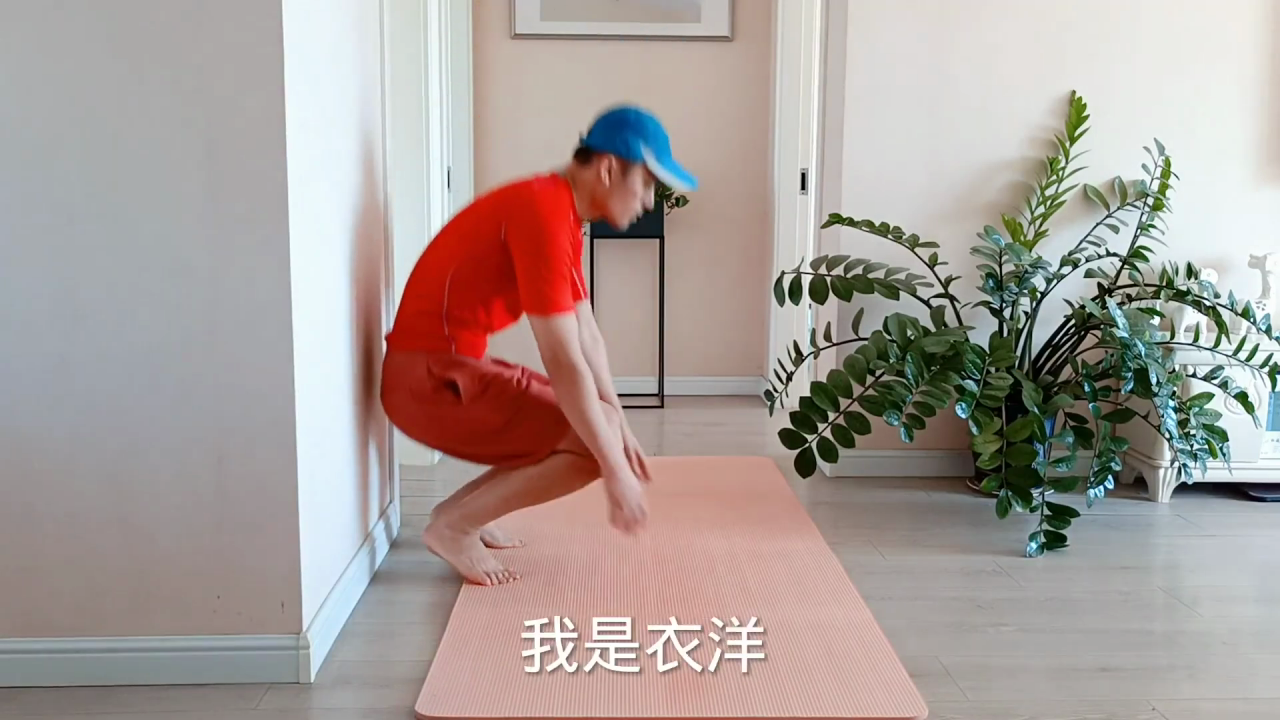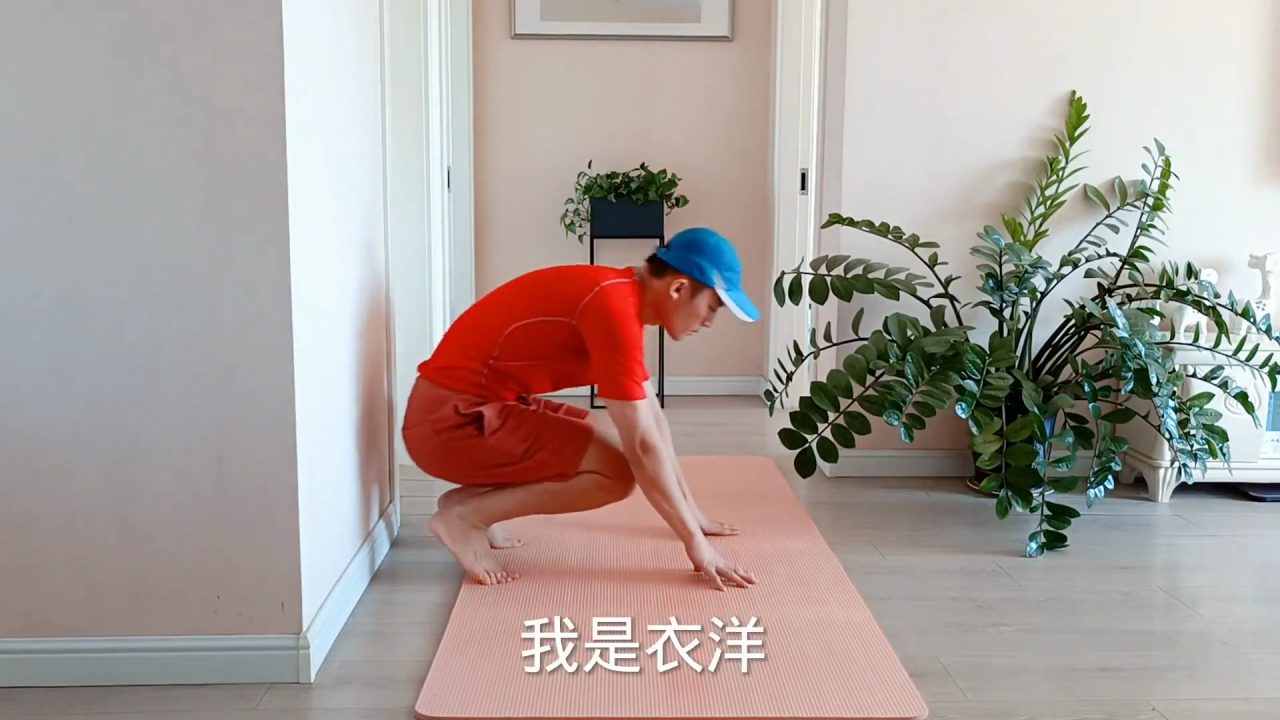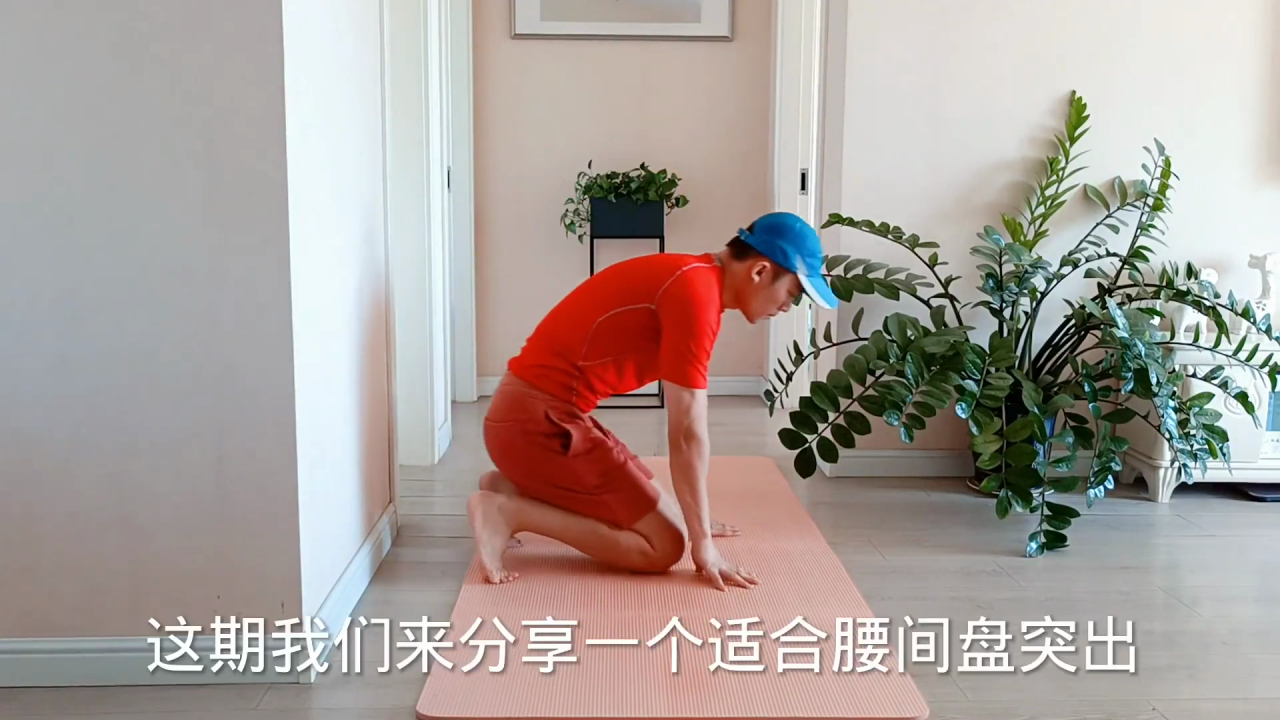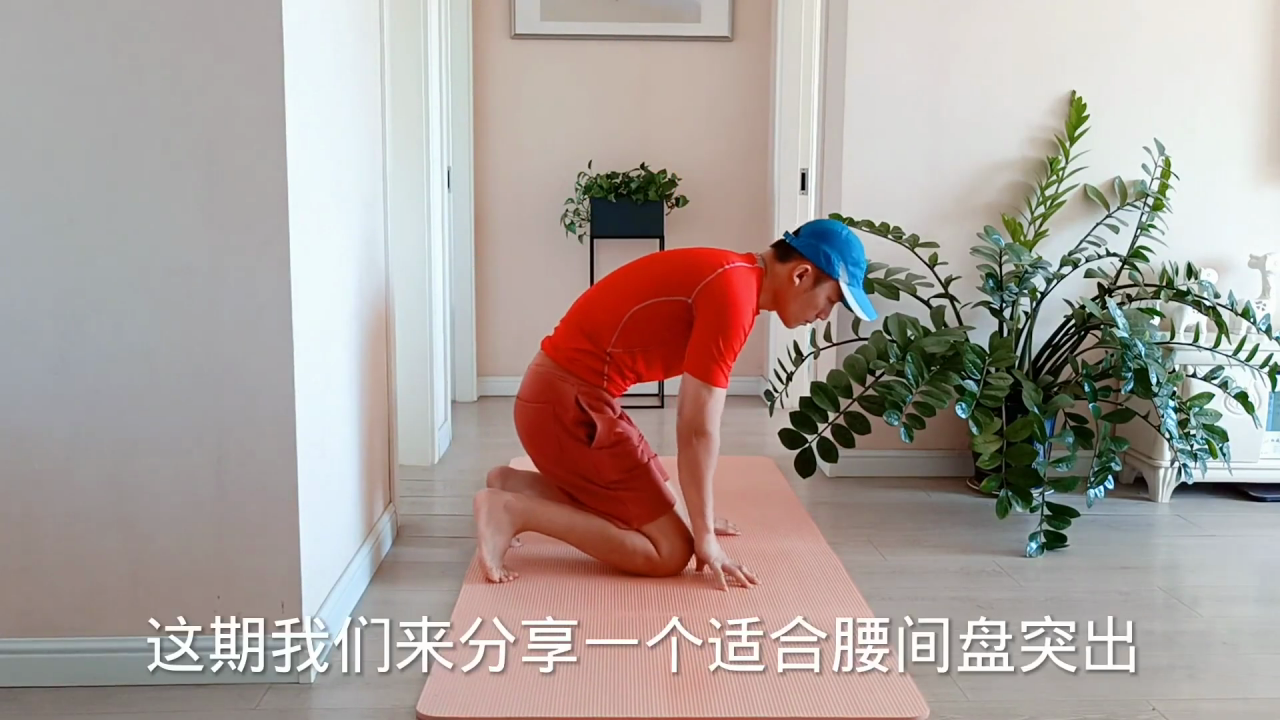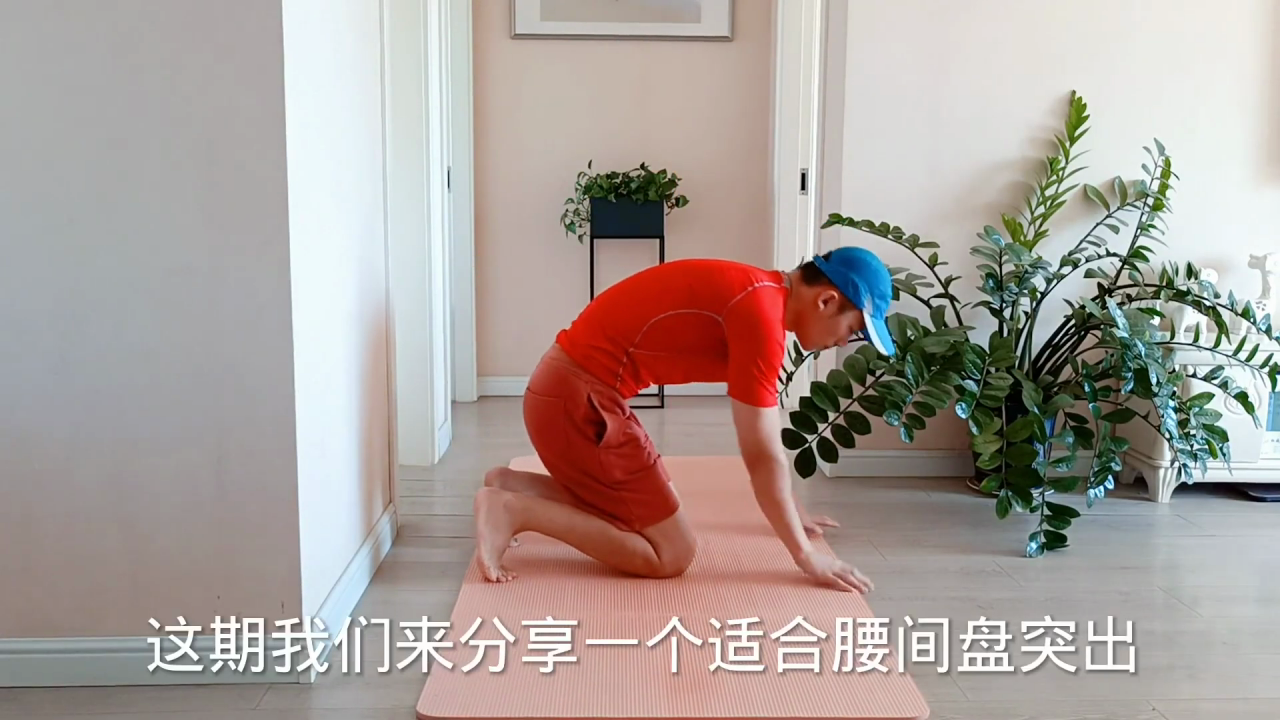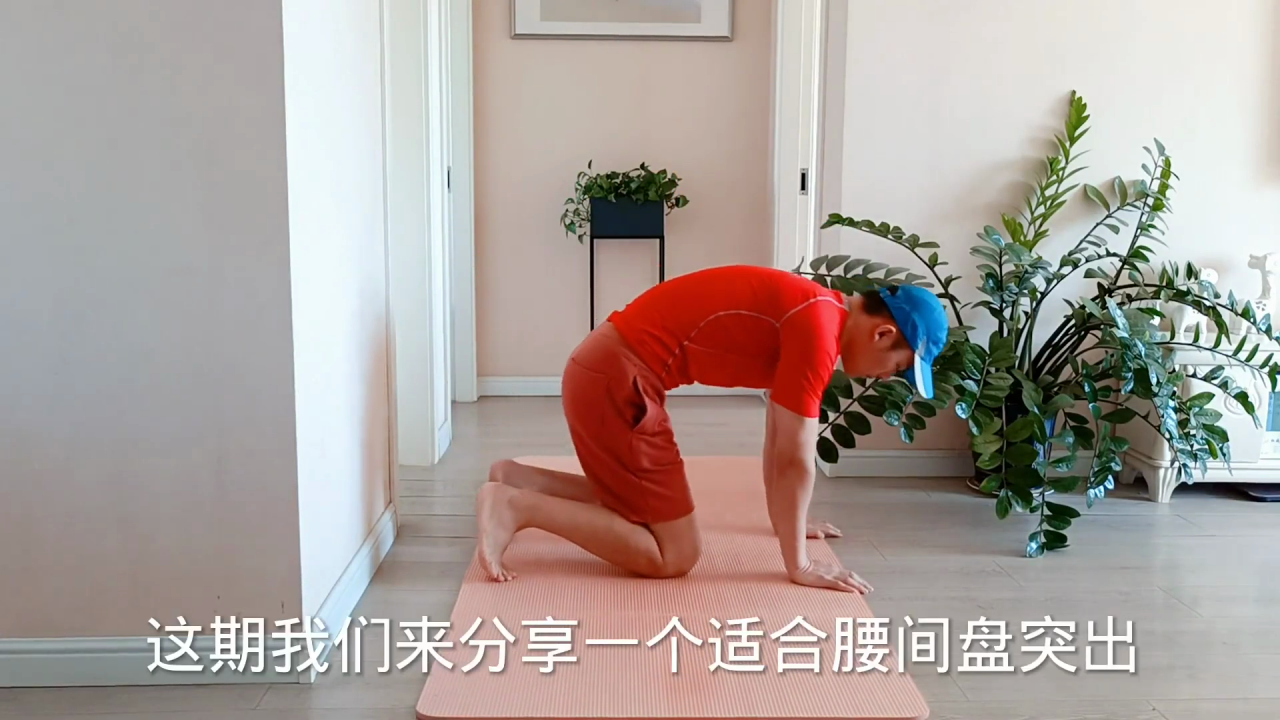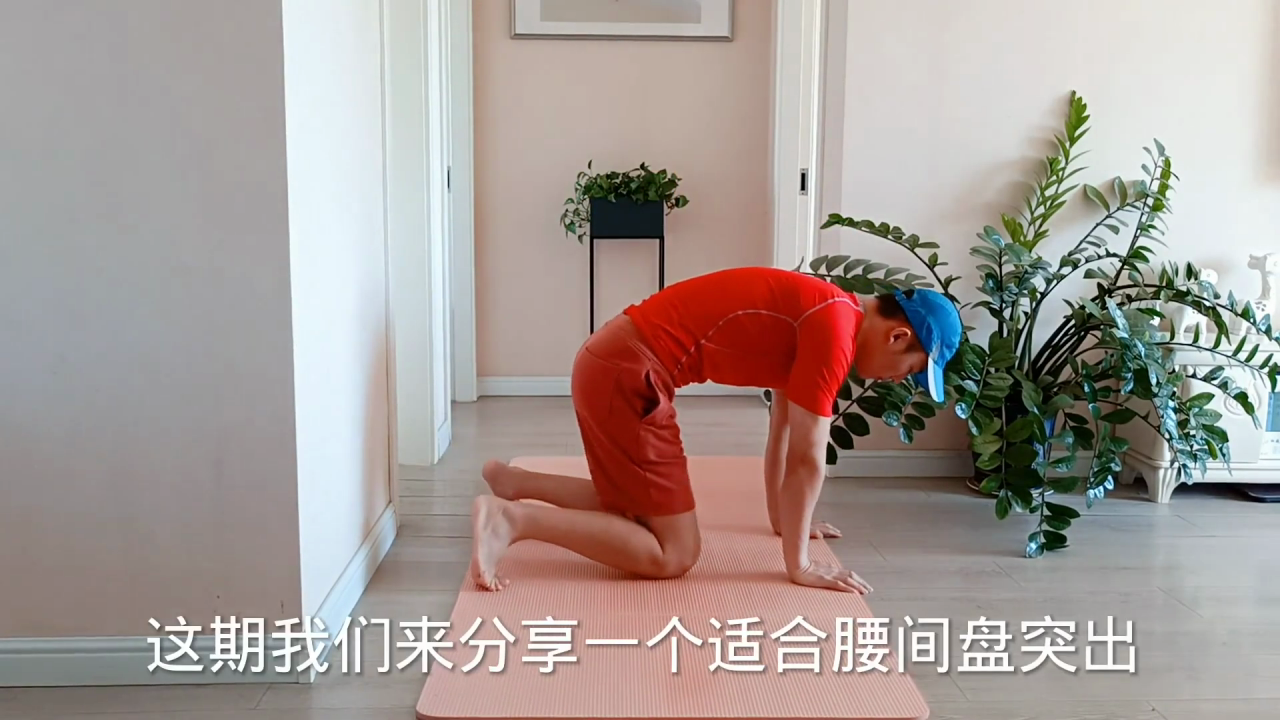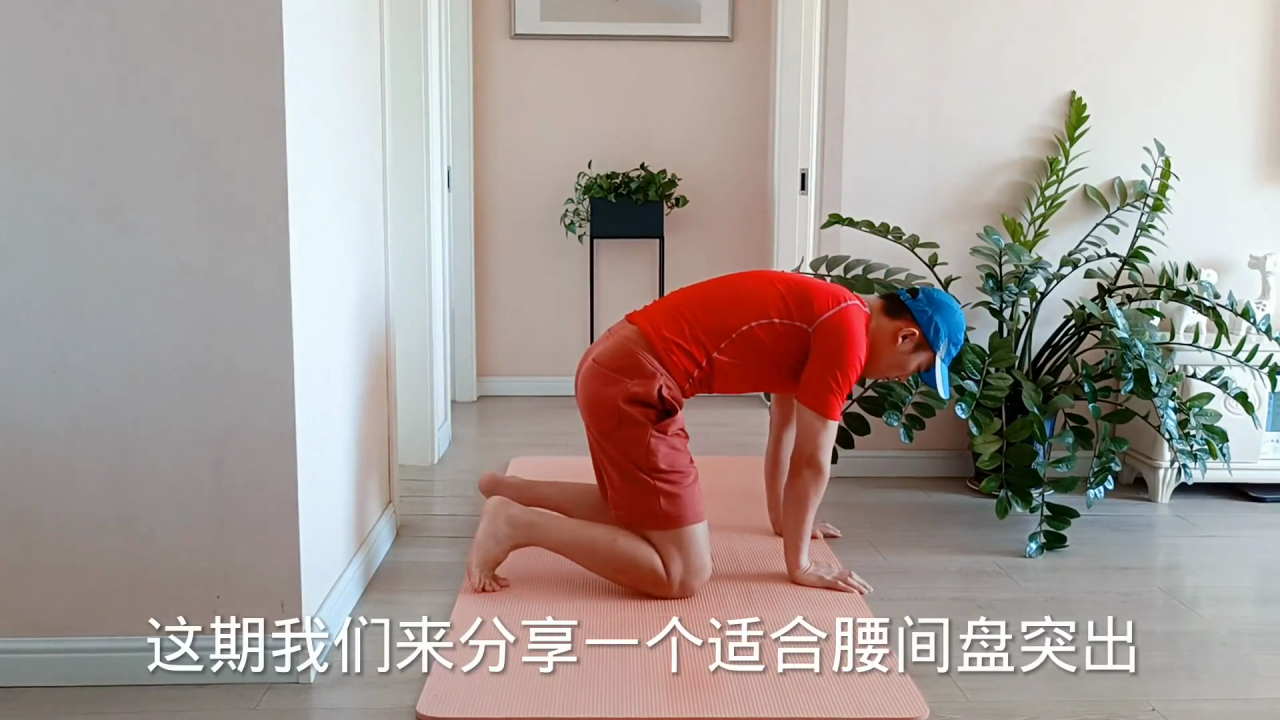
dt=0.4s
person 1, frame 1
left shoulder: (562, 212)
right shoulder: (543, 214)
left elbow: (586, 337)
right elbow: (564, 360)
left wrist: (618, 427)
right wrist: (613, 468)
left hip: (449, 367)
right hip: (428, 380)
left knee: (599, 430)
right knee: (593, 447)
left ankle: (467, 513)
right ankle: (455, 523)
person 1, frame 2
left shoulder: (621, 296)
right shoulder: (615, 310)
left elbow: (652, 420)
right elbow: (643, 445)
left wrist: (688, 510)
right wrist: (694, 540)
left hip: (462, 405)
right hip: (449, 421)
left knee: (613, 445)
right knee: (616, 472)
left ankle: (475, 500)
right ankle: (466, 516)
person 1, frame 3
left shoulder: (695, 279)
right shoulder: (696, 294)
left elbow: (685, 422)
right elbow: (687, 432)
left wrist: (689, 517)
right wrist: (700, 541)
left hip: (538, 409)
right hip: (538, 419)
left knee: (659, 512)
right knee: (662, 546)
left ankle: (509, 487)
right ankle: (506, 511)
person 1, frame 4
left shoulder: (734, 277)
right shoulder: (733, 294)
left elbow: (697, 416)
right elbow: (698, 428)
left wrist: (702, 515)
right wrist: (705, 534)
left hip: (563, 389)
right hip: (568, 400)
left knee: (650, 509)
right knee: (671, 552)
left ankle: (517, 484)
right ankle: (513, 510)
person 1, frame 5
left shoulder: (763, 295)
right shoulder: (761, 313)
left elbow: (759, 432)
right elbow: (761, 452)
left wrist: (782, 514)
right wrist: (803, 553)
left hip: (572, 385)
right hip: (577, 398)
left knee: (638, 508)
right knee: (671, 554)
left ankle: (512, 486)
right ankle: (512, 511)
person 1, frame 6
left shoulder: (810, 311)
right shoulder: (818, 329)
left elbow: (779, 435)
right elbow: (795, 460)
left wrist: (785, 520)
right wrist: (798, 564)
left hip: (603, 366)
right hip: (617, 379)
left knee: (638, 507)
right knee: (673, 555)
left ankle: (518, 479)
right ankle: (515, 506)
person 1, frame 7
left shoulder: (819, 312)
right shoulder: (835, 328)
left elbow: (783, 430)
right elbow: (806, 458)
left wrist: (783, 520)
right wrist: (798, 563)
left hip: (609, 359)
right hip: (628, 374)
left knee: (636, 511)
right knee: (671, 554)
left ankle: (513, 482)
right ankle: (510, 519)
person 1, frame 8
left shoulder: (820, 312)
right shoulder: (847, 333)
left elbow: (783, 429)
right elbow: (811, 460)
left wrist: (783, 520)
right wrist: (798, 563)
left hip: (610, 362)
right hip: (635, 387)
left knee: (638, 510)
right knee: (683, 577)
left ankle: (510, 491)
right ankle: (515, 523)
